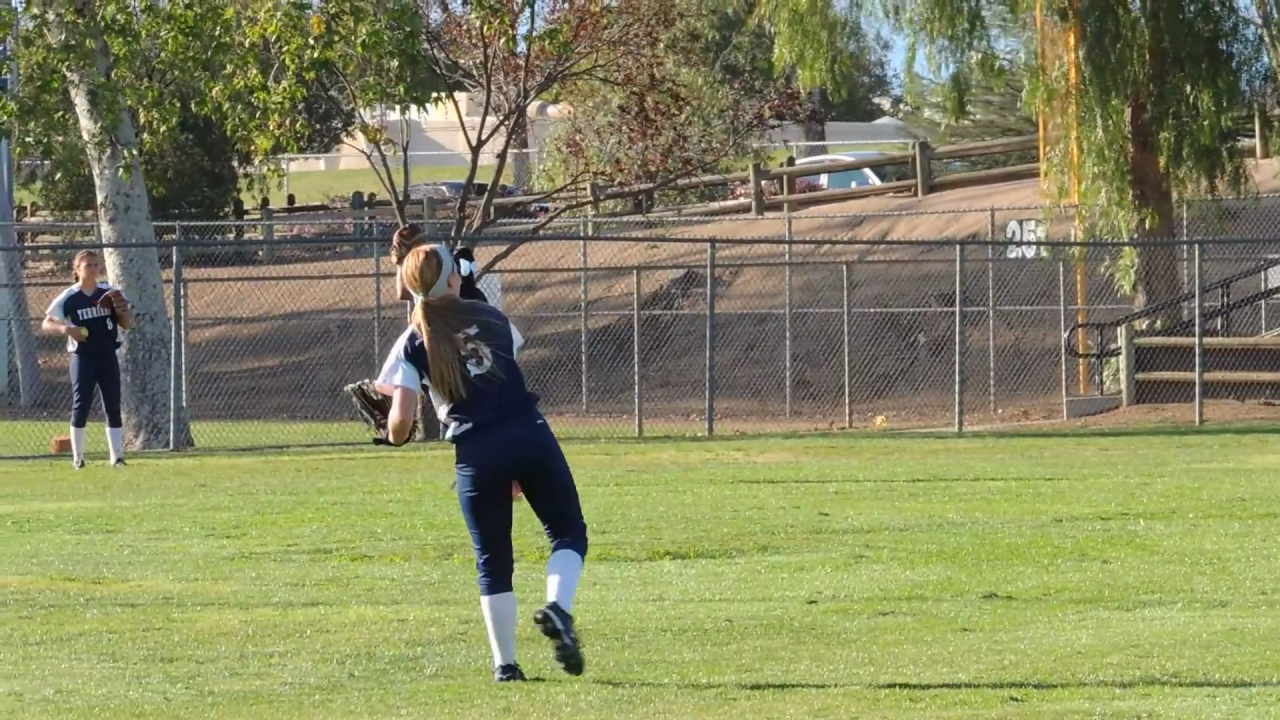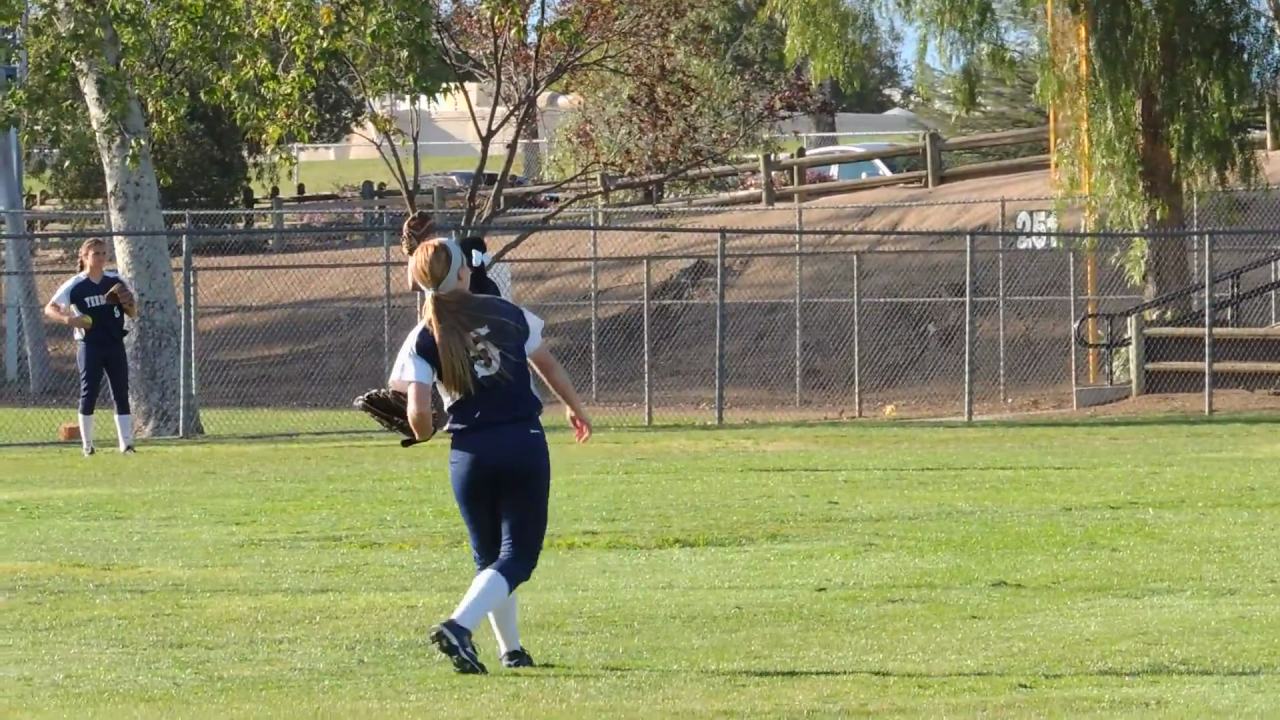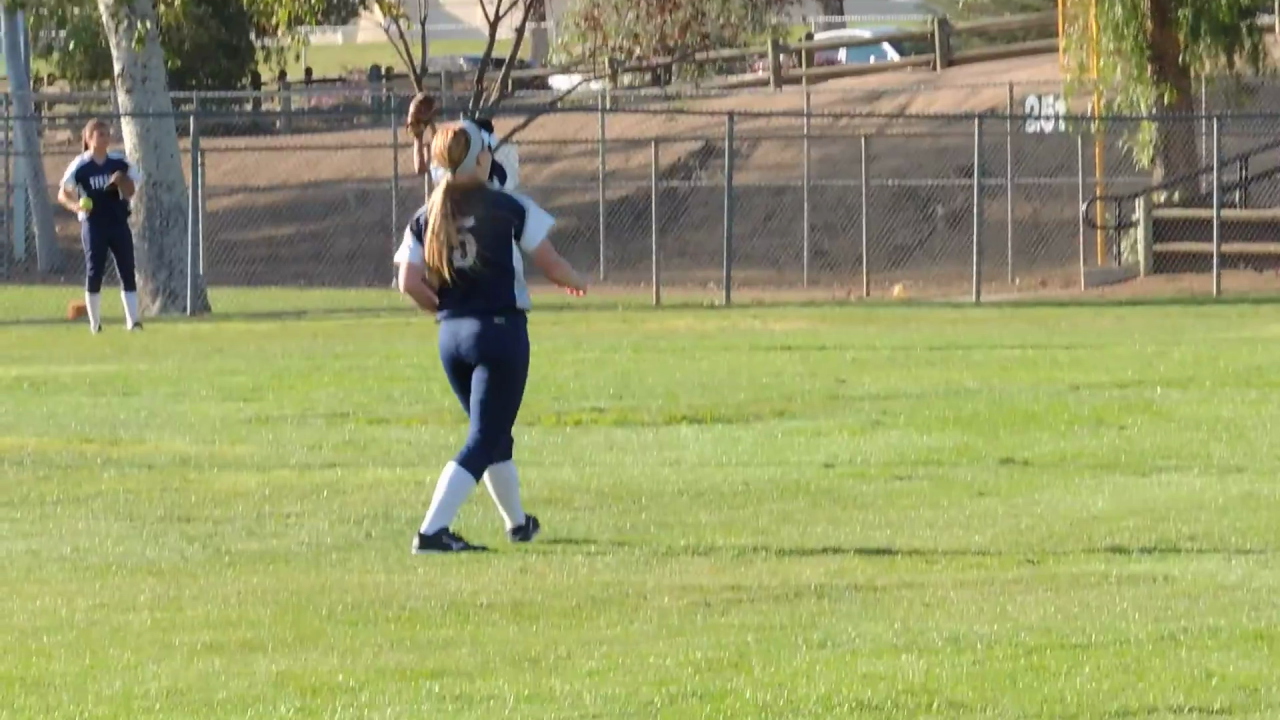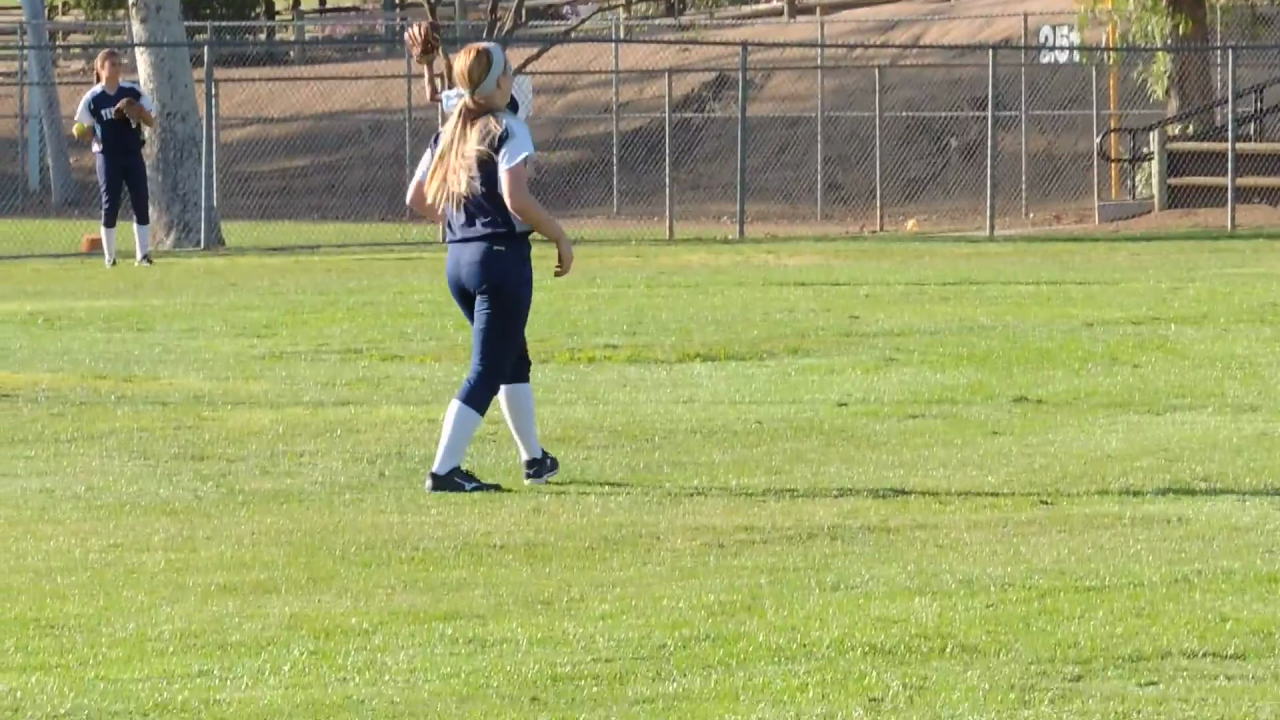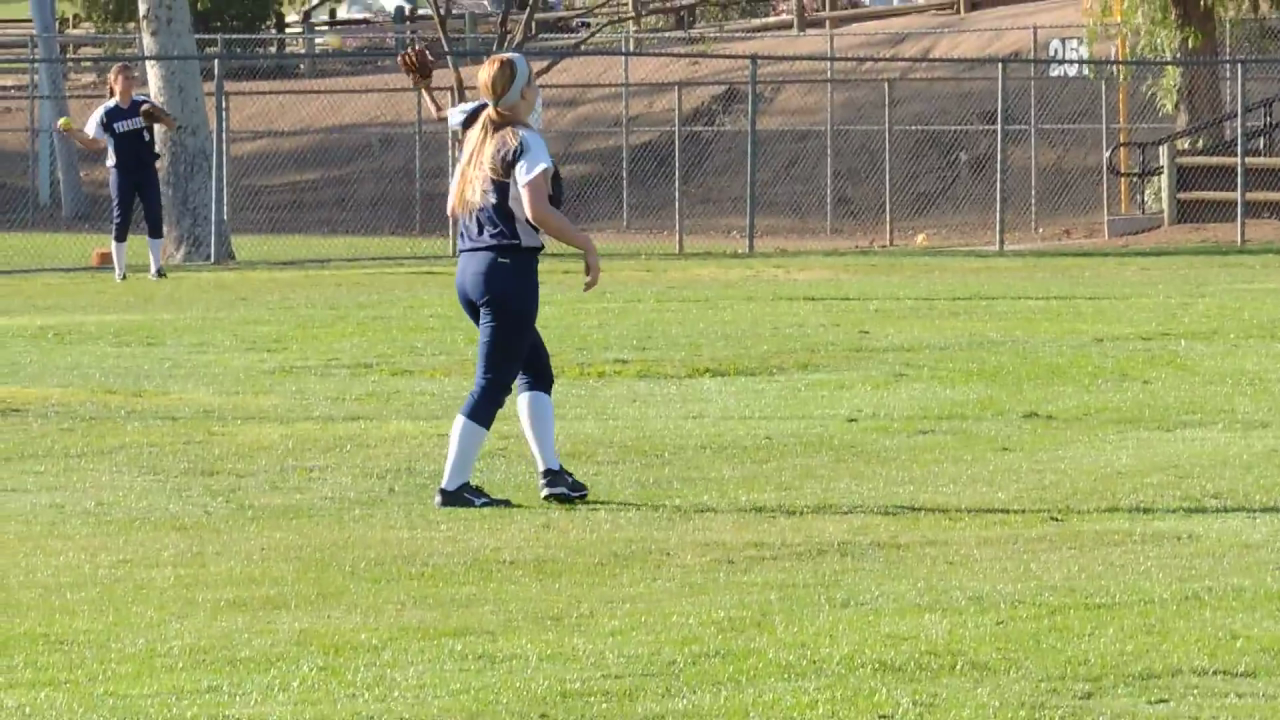
dt=0.2s
person 1, frame 1
left shoulder: (413, 343)
right shoulder: (490, 316)
left elbow: (403, 417)
left wrist: (396, 435)
left hip: (476, 454)
right hip: (530, 436)
left knee: (493, 562)
right knee: (568, 534)
left ankle: (505, 662)
right ankle: (558, 608)
person 1, frame 2
left shoulder: (422, 336)
right shoulder: (507, 312)
left elbow: (419, 410)
right elbow: (547, 365)
left wrist: (425, 436)
right wrist: (575, 406)
left hip: (469, 453)
right hip: (521, 442)
left knee: (491, 556)
right knee: (517, 557)
left ankle: (512, 650)
right ankle: (459, 625)
person 1, frame 3
left shoulder: (427, 215)
right shoulder: (510, 206)
left elbow: (409, 283)
right elbow: (551, 266)
right wrist: (577, 281)
left hip: (452, 338)
right hip: (501, 333)
left knee: (491, 433)
right knee: (486, 440)
left ankle: (518, 522)
right ankle: (432, 530)
person 1, frame 4
left shoulder: (449, 131)
right shoulder: (508, 128)
left elbow: (417, 198)
right elbow: (516, 197)
right wrist: (559, 235)
left hip: (460, 259)
right hip: (502, 258)
left knee: (512, 359)
right knee: (489, 370)
left ankle: (533, 458)
right ankle: (443, 471)
person 1, frame 5
left shoulder: (475, 139)
right shoulder: (525, 141)
left elbow: (454, 208)
right elbow: (537, 211)
right wrist: (587, 245)
left hip: (470, 270)
right hip: (508, 271)
left knee: (536, 369)
right knee: (493, 382)
left ankle: (551, 473)
right ankle: (453, 486)
person 2, frame 1
left shoulder: (110, 293)
right shoulder: (68, 298)
left elbow: (126, 325)
right elbow: (46, 324)
left wrist: (123, 311)
right wrist: (65, 329)
left hip: (108, 357)
right hip: (83, 358)
left knee: (113, 406)
right knee: (81, 406)
left ankle: (117, 456)
right ankle: (78, 457)
person 2, frame 2
left shoulder: (116, 281)
right shoulder: (75, 285)
left elbow: (131, 313)
right elbow: (49, 309)
left wrist: (128, 305)
right wrist: (68, 319)
left hip: (115, 344)
right hip: (90, 346)
left knee: (121, 394)
right knee: (89, 394)
left ankle: (126, 443)
right ankle: (87, 445)
person 2, frame 3
left shoulder: (120, 163)
right shoulder: (79, 167)
left elbow: (132, 191)
right elbow: (63, 195)
left wrist: (126, 189)
right wrist: (76, 206)
left hip: (119, 224)
right hip: (94, 226)
left knee: (128, 272)
right knee: (95, 273)
left ankle: (133, 321)
right ankle: (95, 322)
person 2, frame 4
left shoulder: (133, 92)
right shoulder: (92, 99)
left elbow: (150, 122)
right elbow: (87, 128)
left wrist: (141, 114)
right wrist: (82, 133)
left hip: (134, 156)
right hip: (108, 158)
left knee: (141, 204)
right knee: (110, 207)
left ankle: (142, 254)
right ankle: (110, 256)
person 2, frame 5
left shoulder: (144, 104)
right shoulder: (105, 113)
left elbow: (171, 125)
right elbow: (94, 144)
left wrist: (164, 119)
right wrist: (71, 131)
left hip: (147, 170)
right hip: (121, 172)
left knee: (154, 218)
right knee: (121, 221)
left ankle: (157, 268)
right ankle: (119, 270)
